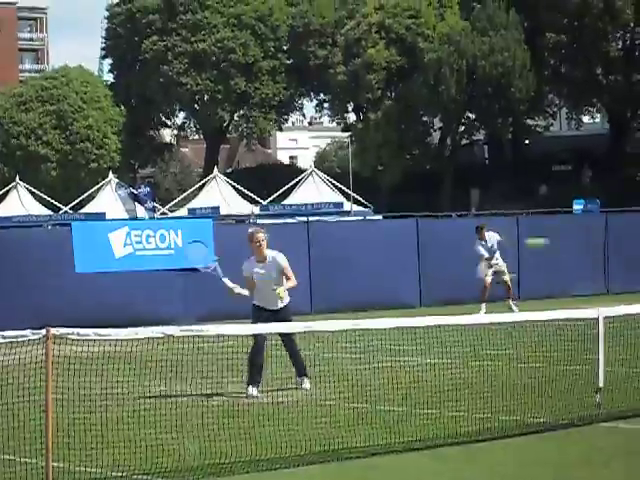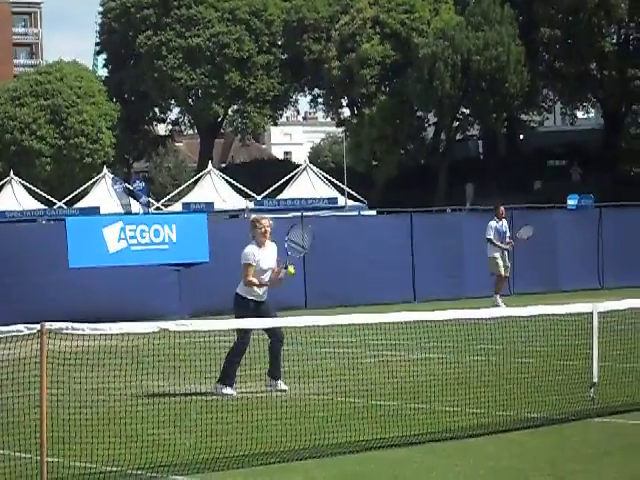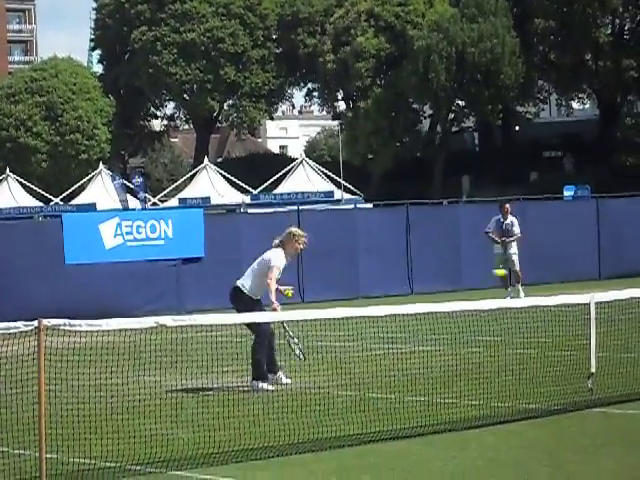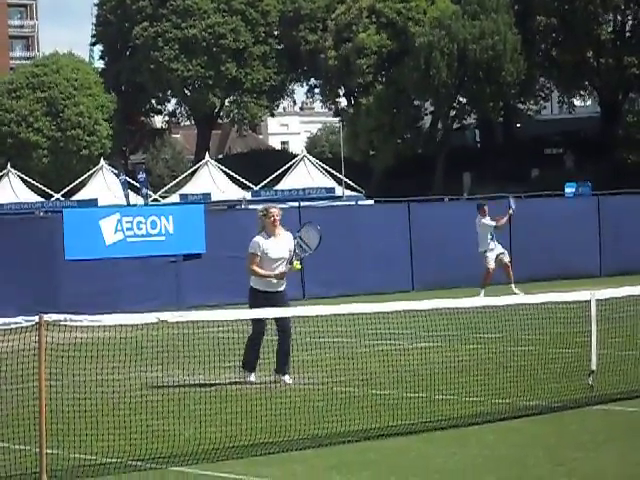
dt=1s
person 1, frame 1
left shoulder: (278, 257)
right shoulder: (248, 265)
left elbow: (293, 281)
right elbow: (251, 291)
left wrist: (283, 288)
left hip: (281, 308)
right hip: (261, 309)
left knee: (290, 343)
right knee: (258, 343)
left ankle: (302, 376)
right ankle: (253, 385)
person 1, frame 2
left shoulder: (272, 247)
right shoulder: (250, 251)
right elbow: (247, 280)
left wrist: (280, 272)
right wrist: (267, 283)
left hip: (261, 301)
right hip: (245, 300)
left knee: (277, 336)
right knee: (243, 341)
left ankle: (274, 379)
right ankle: (224, 384)
person 1, frame 3
left shoulder: (279, 255)
right shoulder: (278, 256)
right elbow: (270, 280)
left wrist: (278, 288)
right wrist: (273, 300)
left hip: (251, 297)
right hip: (242, 295)
left knee: (268, 333)
right knee: (262, 333)
left ankle: (273, 373)
right ankle: (258, 380)
person 1, frame 4
left shoulder: (288, 237)
right shoulder: (258, 241)
right elbow: (252, 269)
right wrist: (273, 275)
left hip: (279, 291)
right hip: (259, 292)
left knee: (285, 330)
right knee: (258, 331)
left ankle: (282, 371)
right ankle: (249, 369)
